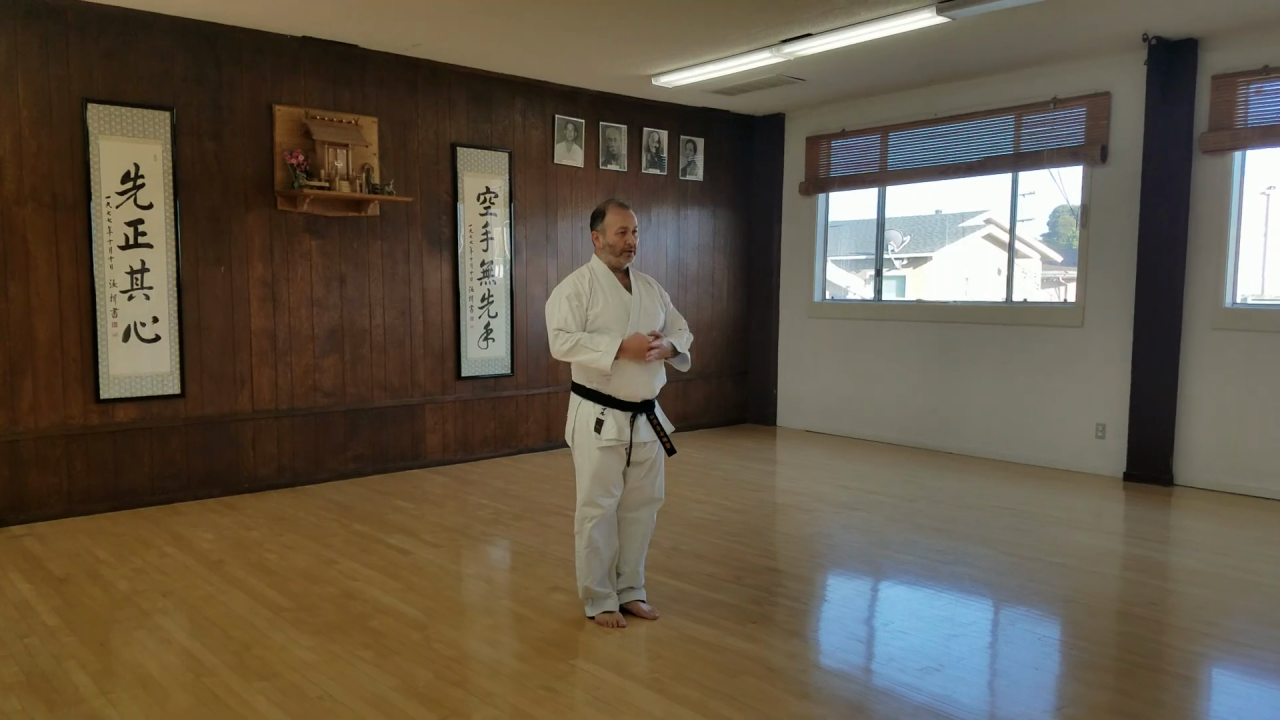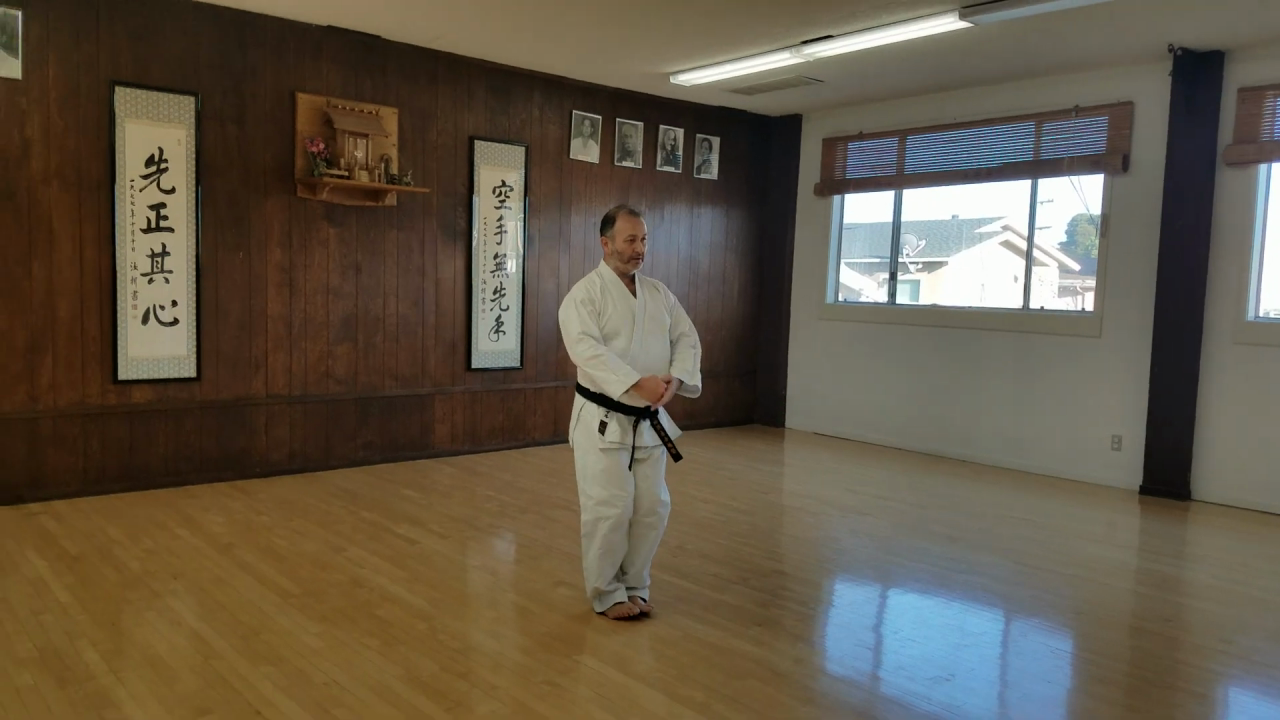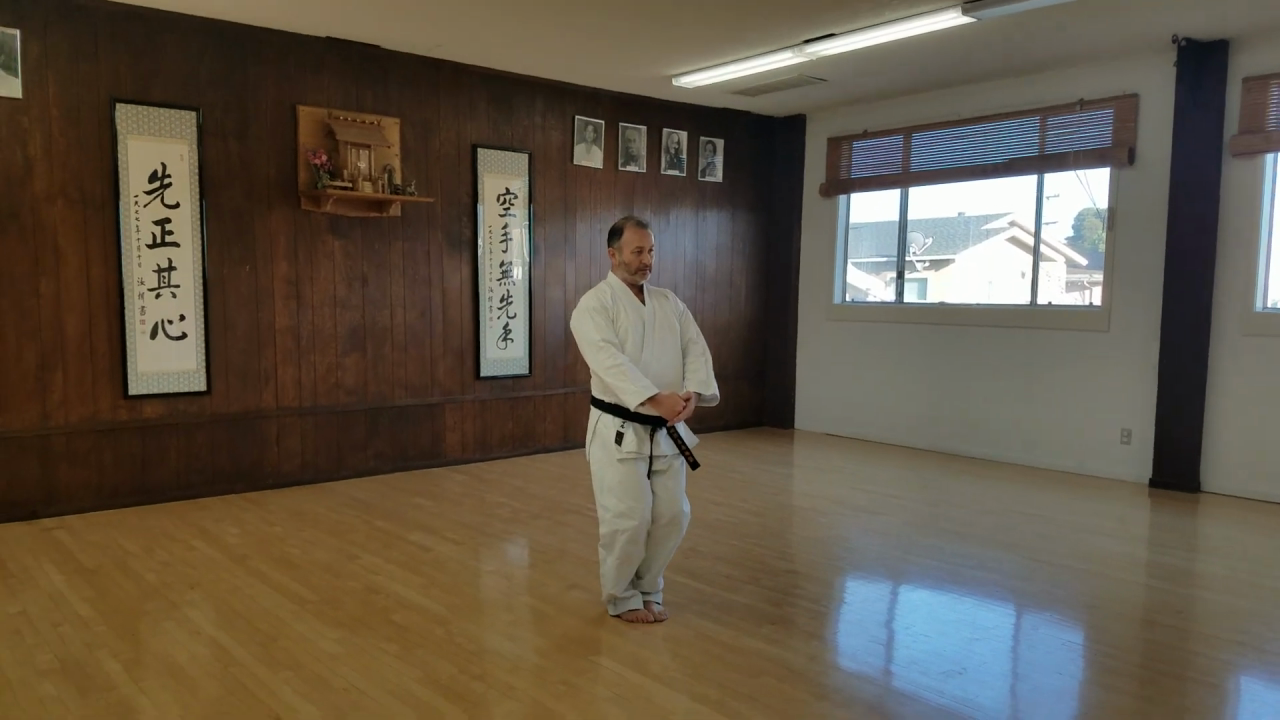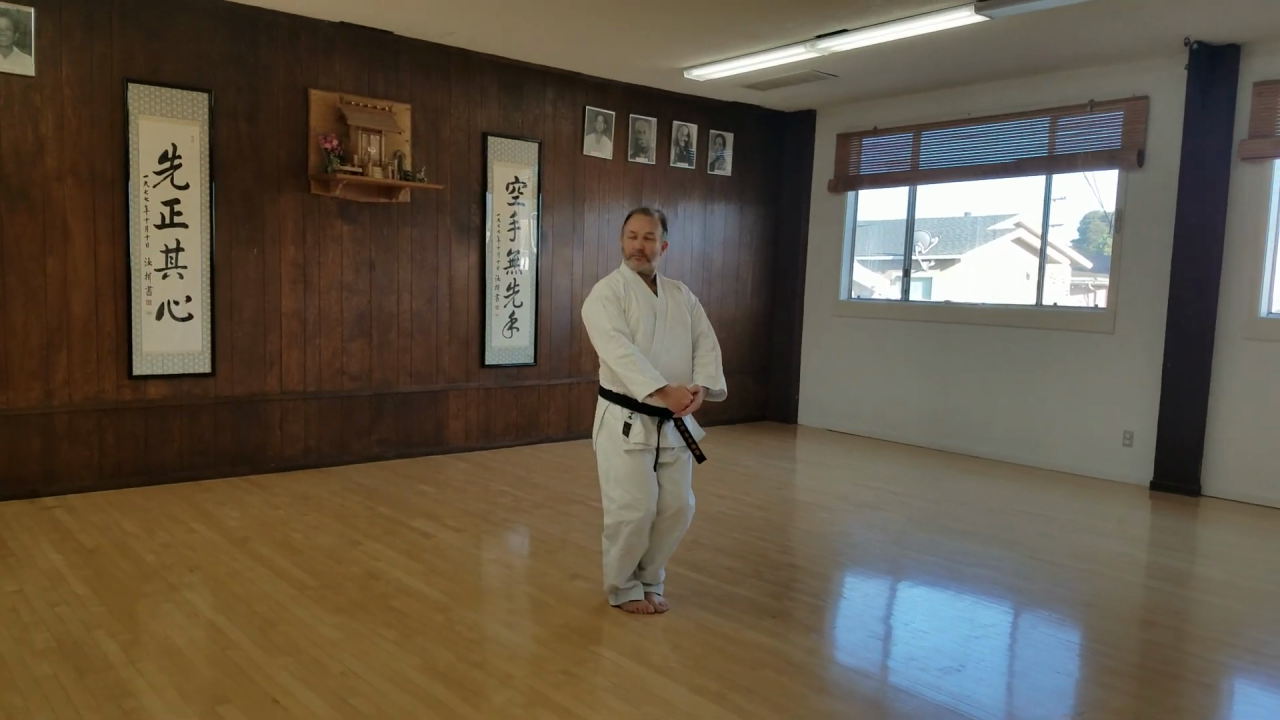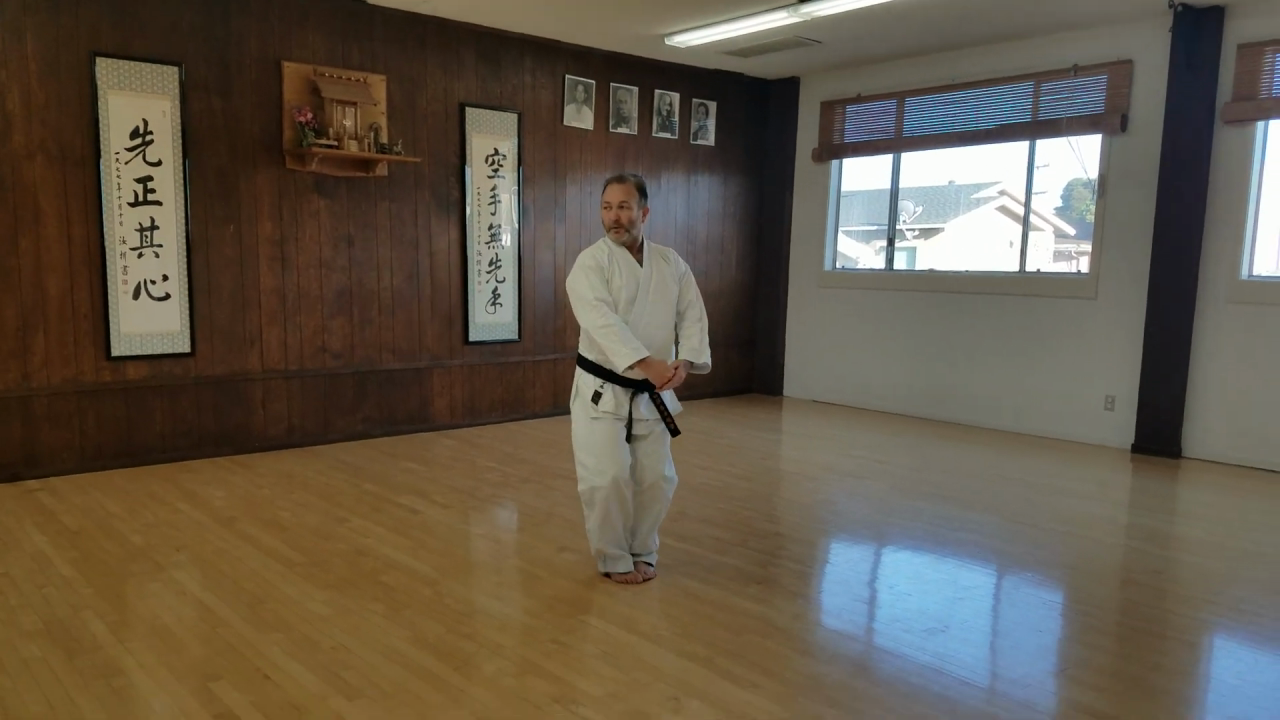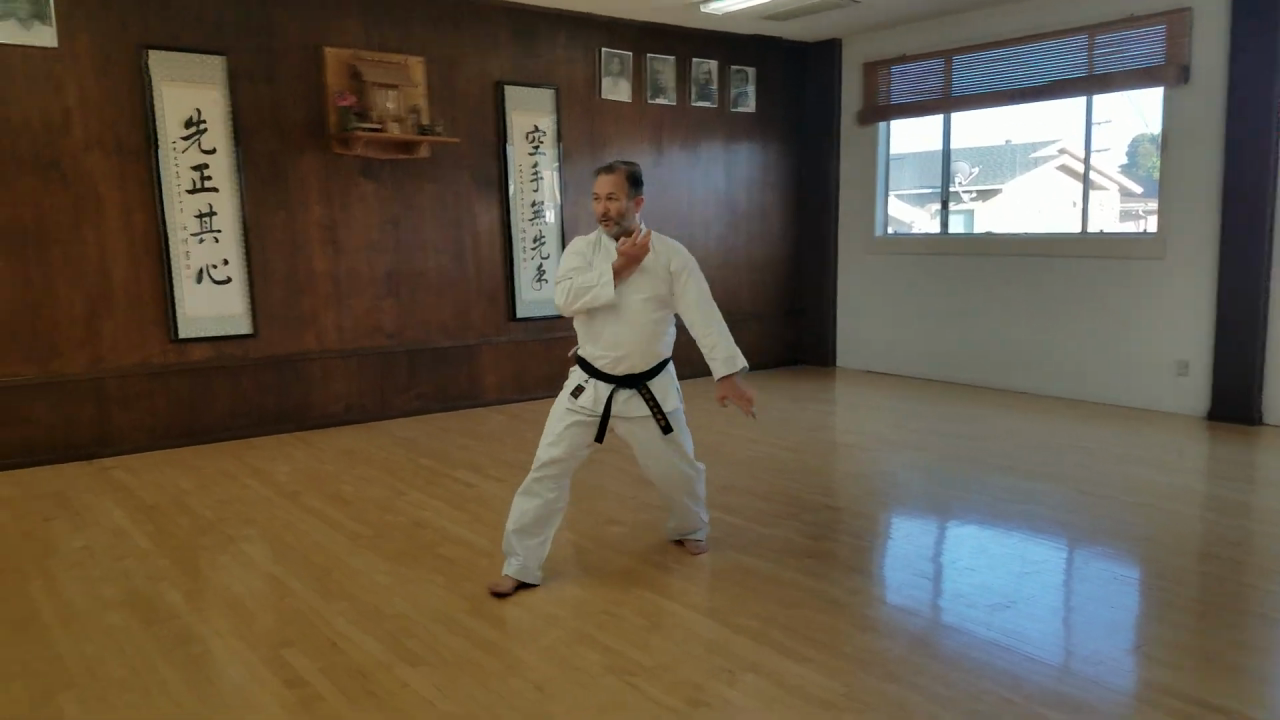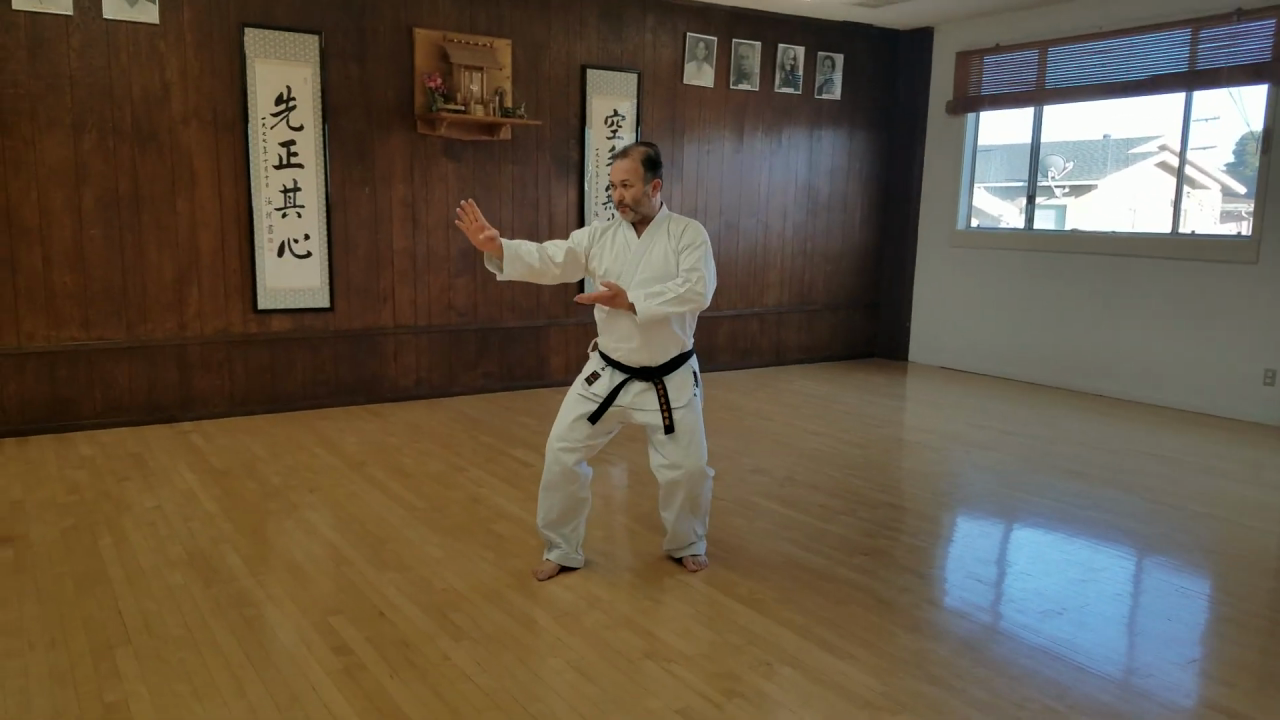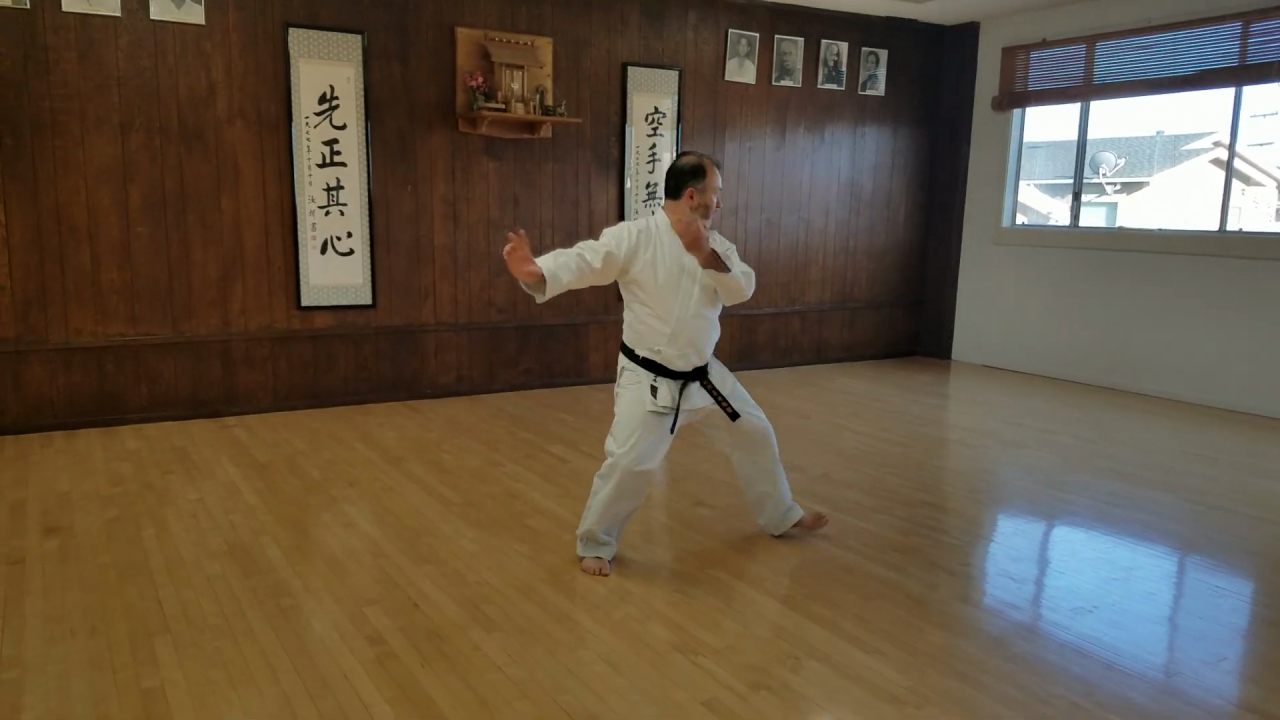
dt=0.5s
person 1, frame 1
left shoulder: (650, 287)
right shoulder: (576, 287)
left elbow: (681, 330)
right elbow: (562, 340)
left wrist: (668, 347)
right wrist: (621, 347)
left hip: (645, 417)
right hip: (599, 417)
left knee: (641, 506)
right knee: (598, 509)
left ankle: (630, 590)
right ankle: (599, 599)
person 1, frame 2
left shoulder: (660, 293)
right shoulder: (585, 294)
left elbow: (687, 340)
right elbow: (587, 350)
left wrist: (675, 378)
right wrist: (639, 382)
left hip: (649, 421)
right hip: (602, 420)
left knee: (652, 507)
right knee: (609, 508)
left ankle: (634, 585)
right ankle: (606, 593)
person 1, frame 3
left shoulder: (669, 302)
right shoulder: (594, 305)
left elbow: (696, 351)
right elbow: (608, 360)
left wrist: (693, 393)
right wrist: (657, 398)
left hip: (666, 431)
right hip: (619, 430)
left knee: (672, 516)
right knee: (628, 519)
left ankle: (648, 590)
right ankle: (622, 597)
person 1, frame 4
left shoulder: (681, 294)
right shoulder: (606, 293)
left elbow: (706, 345)
right elbow: (619, 350)
left wrist: (701, 386)
right wrist: (665, 390)
left hip: (673, 422)
right hip: (626, 421)
left knee: (676, 508)
right knee: (631, 510)
left ankle: (649, 582)
right ankle: (623, 588)
person 1, frame 5
left shoulder: (671, 263)
right shoulder: (591, 262)
left elbow: (693, 317)
right elbow: (601, 320)
left wrist: (685, 363)
right wrist: (647, 364)
left hip: (651, 393)
right hip: (602, 390)
left knee: (657, 480)
right knee: (604, 479)
left ankle: (640, 552)
right ankle: (612, 558)
person 1, frame 6
left shoulder: (671, 253)
right shoulder: (582, 247)
left elbow: (704, 317)
right elbow: (567, 299)
left wrist: (729, 373)
right wrist: (617, 269)
left hip: (648, 387)
right hip: (589, 384)
left knee: (676, 468)
right knee: (549, 468)
left ankle: (688, 527)
right ankle: (521, 566)
person 1, frame 7
left shoulder: (689, 234)
right shoulder: (600, 236)
left elbow: (696, 292)
right elbow: (548, 261)
left wrist: (629, 300)
right wrist: (495, 246)
left hip: (669, 380)
right hip: (608, 374)
left knee: (686, 468)
right knee: (563, 453)
left ankle: (687, 544)
right ankle: (561, 549)
person 1, frame 8
left shoulder: (710, 242)
right shoulder: (632, 237)
left elbow: (740, 289)
right elbow: (581, 261)
left wrist: (709, 256)
right wrist: (534, 274)
left hip: (703, 372)
right hip: (648, 378)
left knee: (754, 435)
right knee: (632, 465)
left ankle: (782, 515)
right ankle: (595, 544)
